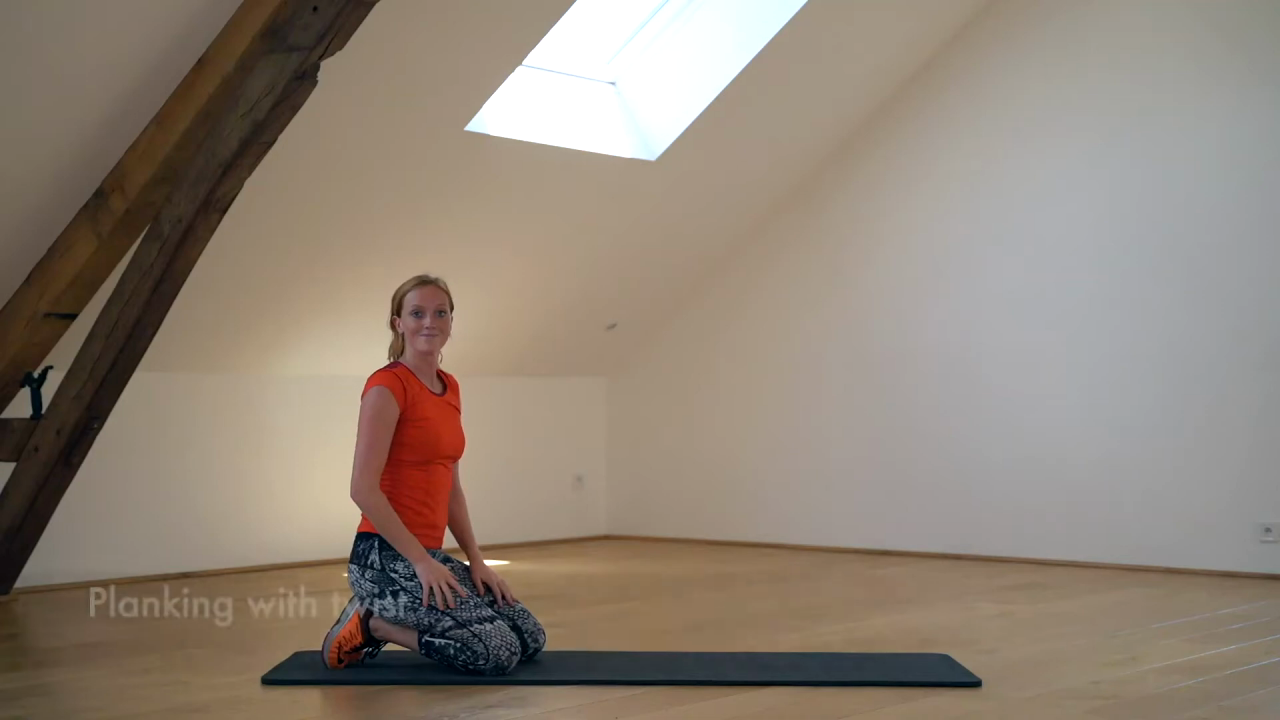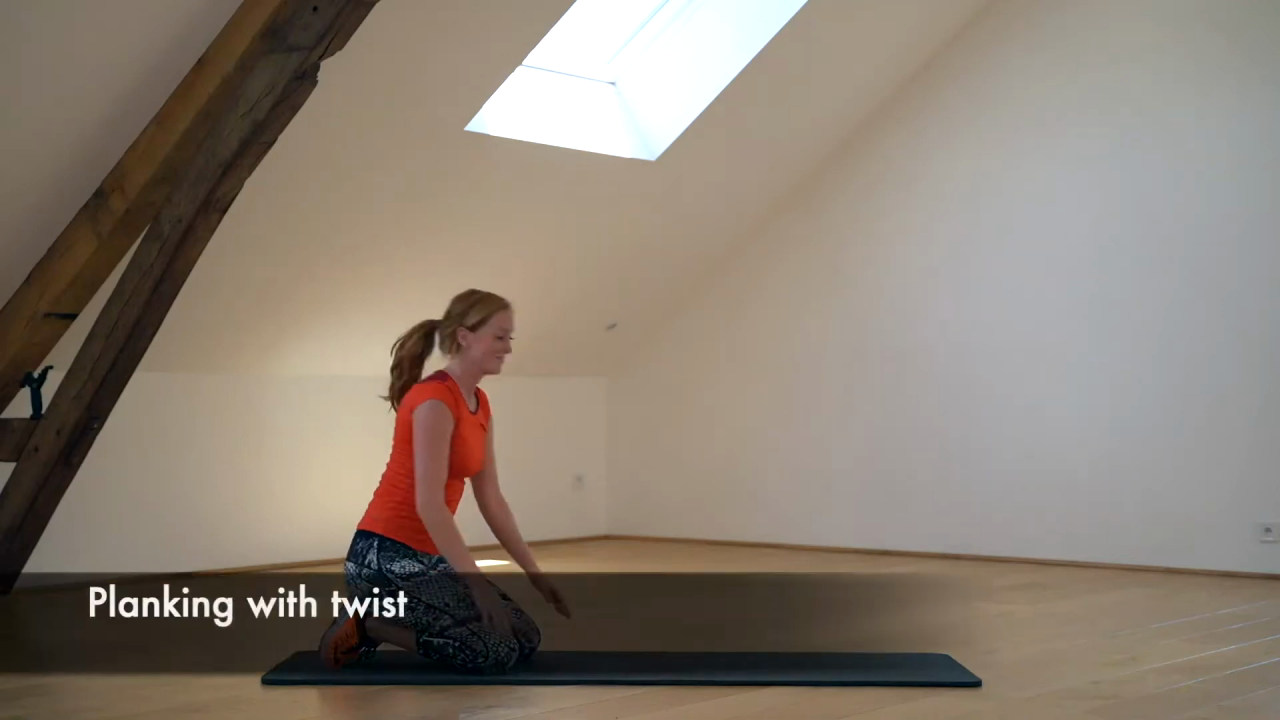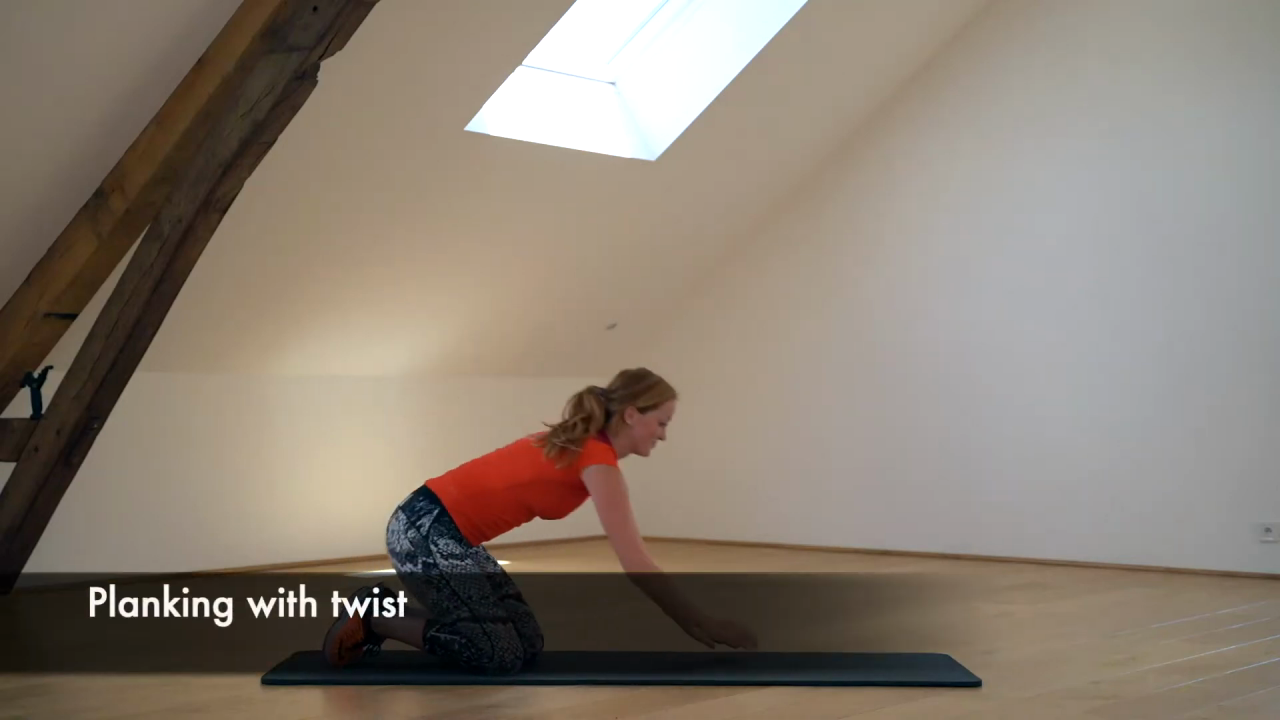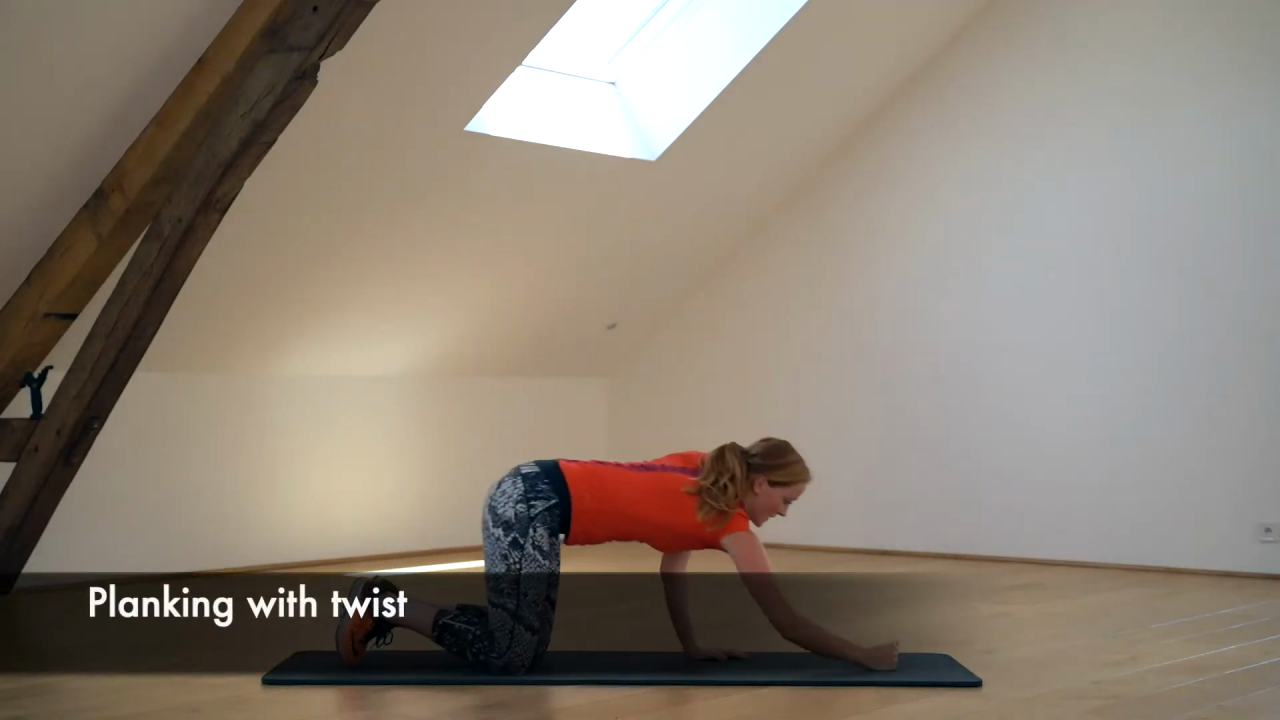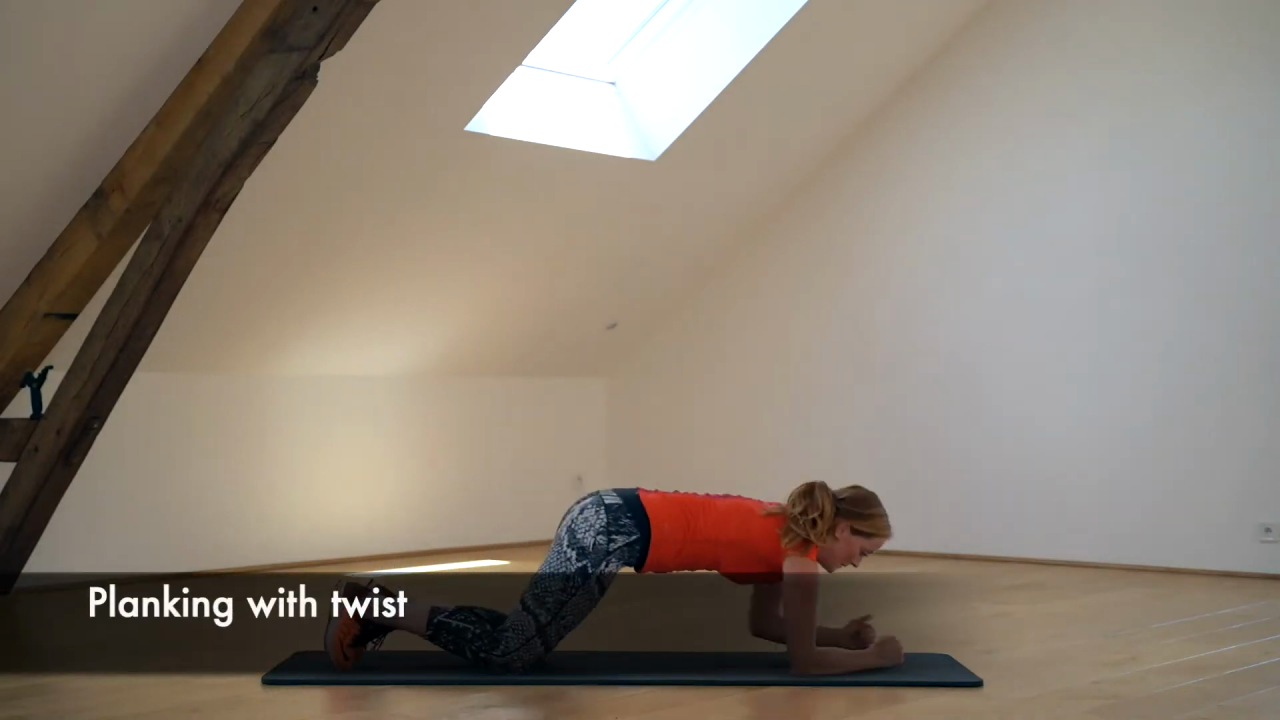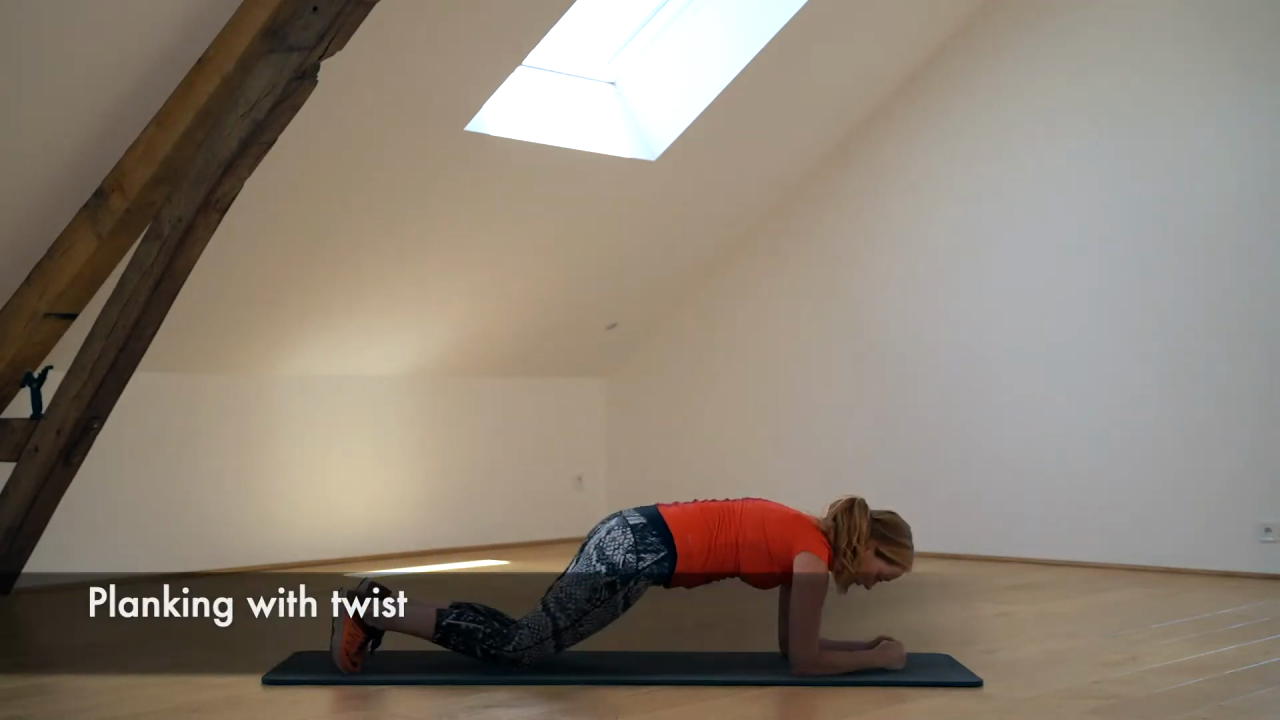
dt=0.4s
person 1, frame 1
left shoulder: (450, 388)
right shoulder: (386, 386)
right elbow: (363, 489)
left wrist: (476, 561)
right wrist: (421, 562)
left hip: (427, 556)
right hip: (388, 558)
left knee: (530, 638)
right knee: (496, 652)
left ankle: (386, 614)
right ankle: (373, 625)
person 1, frame 2
left shoulder: (479, 404)
right shoulder: (434, 400)
left elbow: (491, 498)
right elbow: (430, 504)
left wrist: (533, 572)
right wrist: (476, 584)
left hip: (426, 558)
right hip: (385, 558)
left knee: (526, 636)
right knee: (495, 650)
left ankle: (387, 617)
right ankle: (371, 625)
person 1, frame 3
left shoulder: (592, 450)
right shoulder: (599, 460)
left elbow: (634, 557)
right elbow: (634, 565)
left wrist: (693, 621)
right wrist: (705, 622)
left hip: (445, 533)
right hip: (424, 532)
left knee: (525, 640)
right knee: (501, 653)
right ankle: (376, 618)
person 1, frame 4
left shoulder: (700, 476)
right shoulder: (731, 521)
left elbow: (671, 569)
right elbow: (787, 623)
left wrist: (691, 645)
right wrist: (864, 655)
left hip: (523, 491)
right hip: (530, 508)
left knee: (524, 640)
right knee: (511, 654)
left ankle: (389, 602)
right ankle: (388, 607)
person 1, frame 5
left shoulder: (781, 529)
right shoulder: (802, 552)
left elbow: (762, 622)
right elbow: (806, 660)
left wrist: (839, 633)
right wrist: (875, 655)
left hip: (606, 512)
right hip: (612, 534)
left knee: (523, 636)
right knee: (511, 651)
left ankle: (381, 607)
right ankle: (381, 606)
person 1, frame 6
left shoulder: (803, 540)
right shoulder: (815, 551)
left elbow: (792, 641)
right elbow: (805, 661)
left wrist: (867, 643)
right wrist: (879, 657)
left hip: (632, 533)
right hip: (641, 551)
left knee: (527, 635)
right knee: (520, 643)
left ankle: (382, 604)
right ankle: (376, 609)
